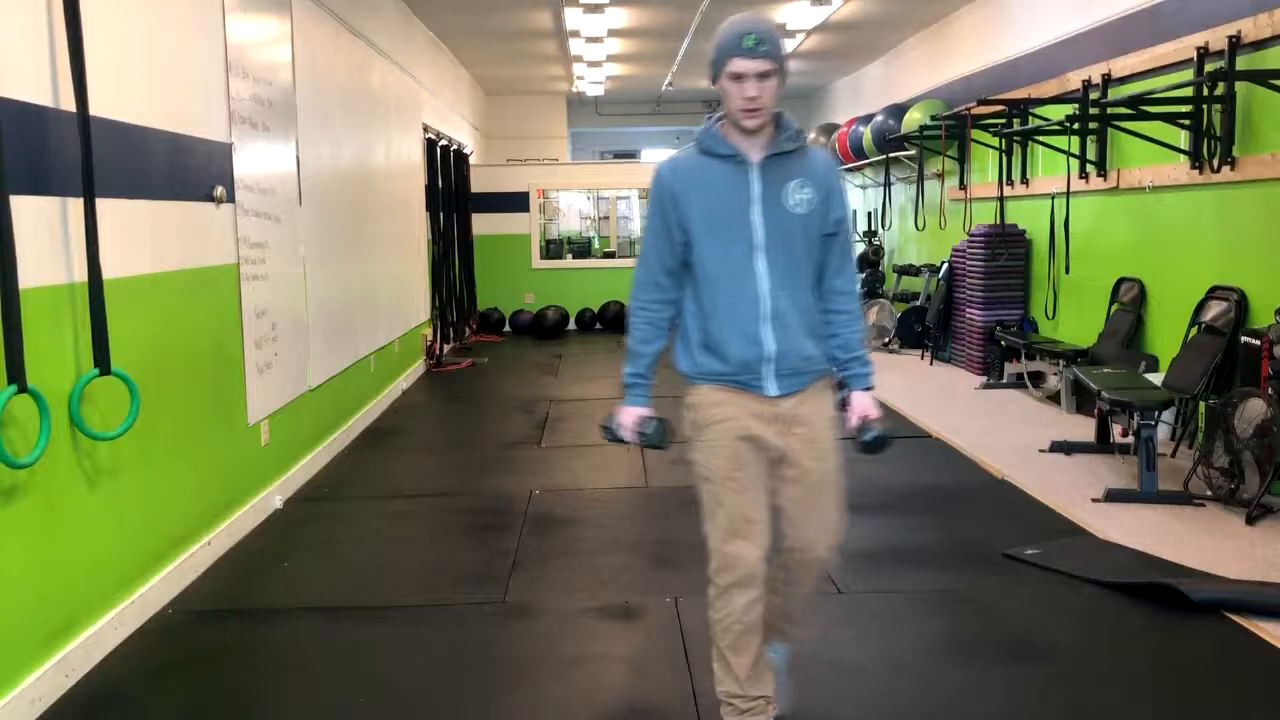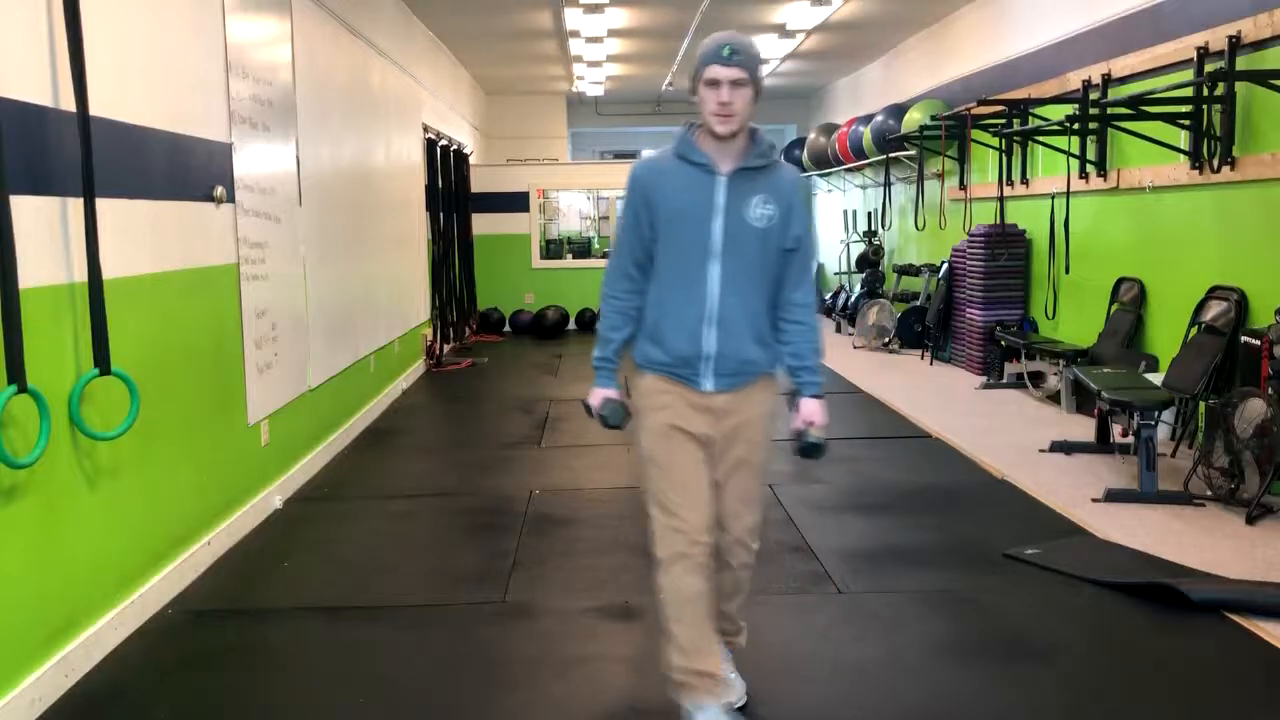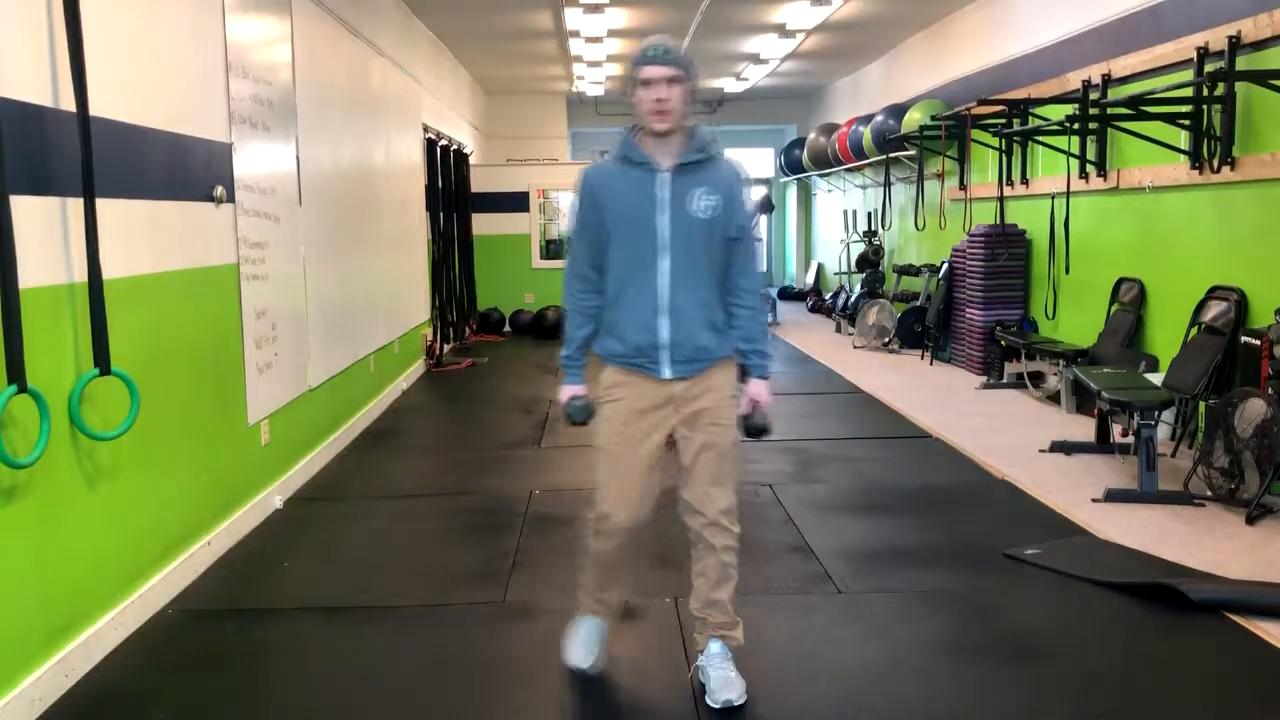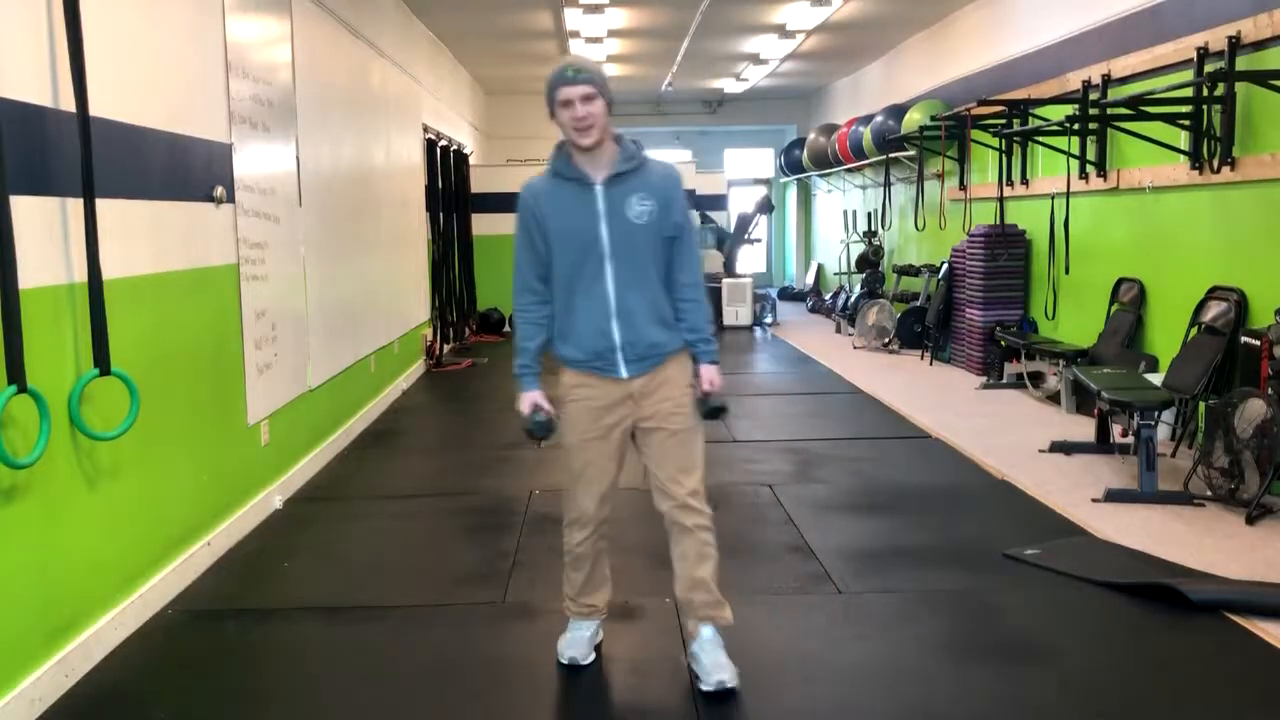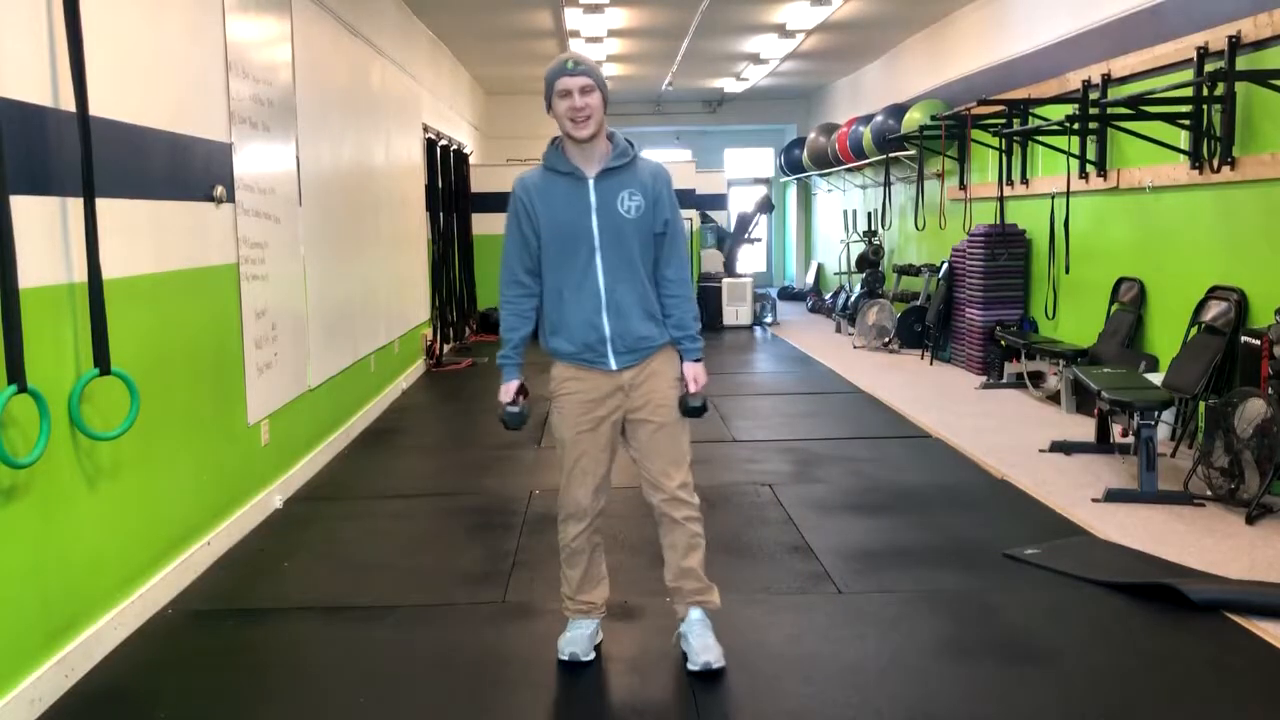
dt=0.3s
person 1, frame 1
left shoulder: (817, 171)
right shoulder: (678, 178)
left elbow: (839, 284)
right elbow: (655, 291)
left wrist: (859, 378)
right wrist: (635, 391)
left hip: (807, 395)
right hip: (721, 398)
left knee: (814, 542)
right knee: (739, 560)
left ankle: (773, 636)
person 1, frame 2
left shoulder: (785, 186)
right shoulder: (652, 178)
left elbow: (798, 295)
right elbow: (626, 283)
left wrist: (810, 386)
right wrist: (603, 372)
left hip: (748, 391)
right hip: (667, 389)
left knee: (738, 538)
right knee: (682, 542)
left ankle: (719, 646)
person 1, frame 3
left shoulder: (724, 179)
right shoulder: (602, 181)
left elbow: (744, 282)
right elbow: (583, 283)
left wrist: (757, 367)
right wrist: (572, 369)
left hip: (710, 378)
right hip: (626, 378)
left knee: (714, 518)
right knee: (614, 514)
left ankle: (715, 646)
right ankle: (592, 615)
person 1, frame 4
left shoulder: (661, 181)
right shoulder: (540, 196)
left elbow: (687, 277)
right elbow: (532, 294)
left wrist: (705, 354)
right wrist: (527, 378)
left hip: (664, 370)
right hip: (586, 379)
left knee: (685, 504)
right knee: (584, 510)
left ankle: (705, 631)
right ankle: (584, 617)
person 1, frame 5
left shoulder: (651, 179)
right shoulder: (532, 191)
left elbow: (674, 274)
right elbow: (519, 285)
left wrist: (691, 352)
right wrist: (510, 366)
left hip: (653, 364)
right hip: (576, 373)
left knee: (675, 495)
right knee: (579, 505)
left ankle: (694, 615)
right ankle: (583, 616)
